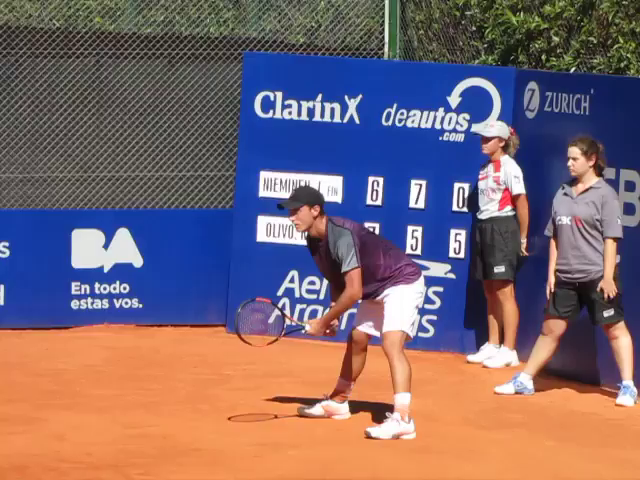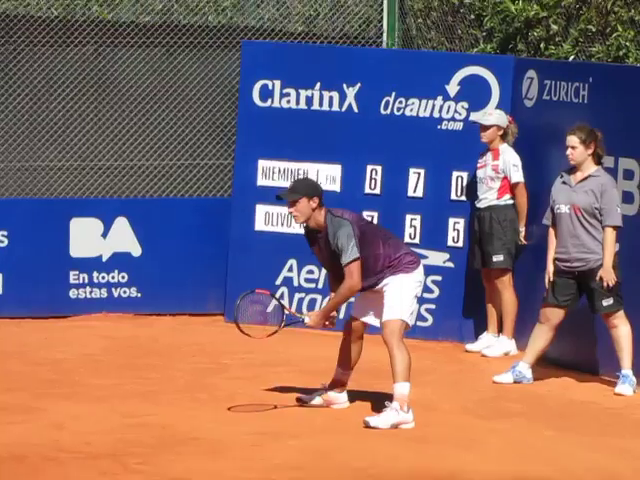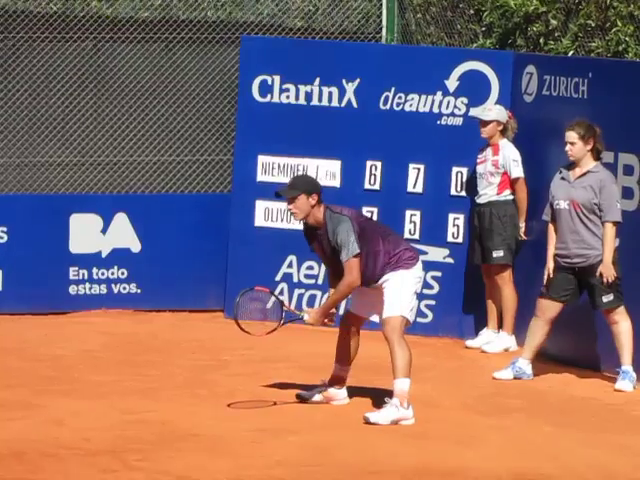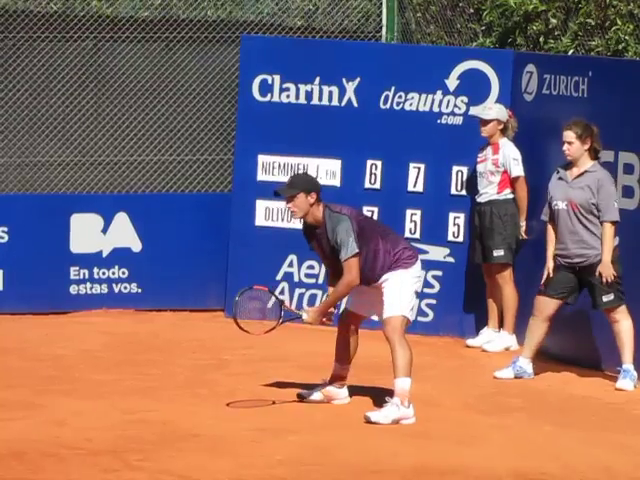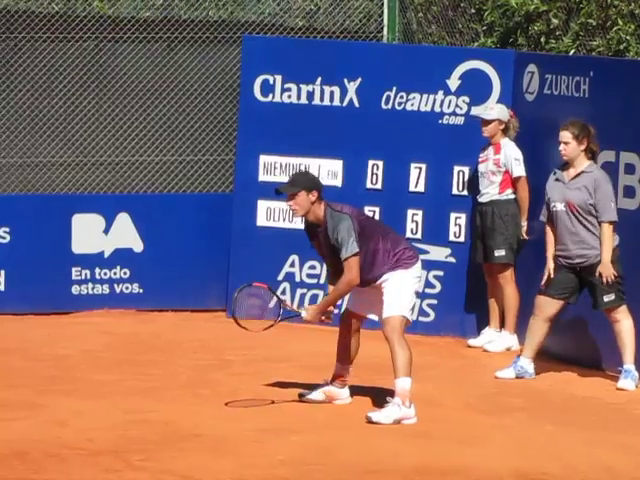
dt=0.1s
person 1, frame 1
left shoulder: (605, 194)
right shoulder: (562, 194)
left elbow: (611, 238)
left wrist: (608, 277)
right wrist: (551, 272)
left hip: (597, 276)
right hip: (565, 276)
left knee: (615, 328)
right knee: (551, 329)
left ankle: (628, 387)
right ankle: (524, 380)
person 1, frame 2
left shoulder: (604, 183)
right shoulder: (560, 182)
left elbow: (611, 227)
left wrist: (608, 265)
right wrist: (550, 261)
left hip: (596, 265)
right hip: (564, 265)
left knee: (614, 317)
right knee: (548, 318)
left ankle: (627, 376)
right ankle: (523, 369)
person 1, frame 3
left shoulder: (603, 178)
right shoulder: (559, 178)
left elbow: (610, 222)
left wrist: (607, 260)
right wrist: (550, 257)
left hip: (596, 260)
right hip: (564, 261)
left knee: (615, 313)
right knee: (544, 310)
left ankle: (627, 372)
right ankle: (523, 365)
person 1, frame 4
left shoulder: (600, 178)
right shoulder: (557, 178)
left elbow: (608, 222)
left wrist: (606, 260)
right wrist: (549, 257)
left hip: (596, 260)
right hip: (564, 260)
left knee: (616, 312)
right knee: (541, 308)
right ankle: (523, 364)
person 1, frame 5
left shoulder: (597, 178)
right shoulder: (554, 179)
left elbow: (607, 222)
right elbow: (550, 222)
left wrist: (605, 260)
right wrist: (550, 258)
left hip: (597, 258)
right hip: (565, 260)
left knee: (617, 312)
right knee: (542, 308)
right ankle: (524, 364)
person 2, frame 1
left shoulder: (342, 235)
right shoulder: (314, 241)
left elbow: (353, 291)
right elbow: (337, 281)
left wrist: (323, 321)
right wrist: (332, 317)
left hip: (403, 283)
right hip: (376, 289)
left knee: (391, 344)
right knee: (356, 340)
left ankle: (402, 419)
right ankle: (338, 402)
person 2, frame 2
left shoulder: (342, 226)
right shoulder: (312, 232)
left elbow: (353, 282)
right elbow: (335, 272)
left wrist: (323, 313)
right wrist: (331, 309)
left hip: (402, 272)
right hip: (375, 278)
left knee: (391, 333)
right knee: (353, 328)
left ankle: (402, 409)
right ankle: (336, 391)
person 2, frame 3
left shoulder: (341, 223)
right shoulder: (311, 230)
left elbow: (352, 279)
right elbow: (335, 268)
left wrist: (322, 311)
right wrist: (329, 305)
left hip: (402, 268)
right hip: (373, 274)
left knee: (392, 329)
right knee: (348, 324)
left ankle: (401, 405)
right ankle: (336, 387)
person 2, frame 4
left shoulder: (340, 222)
right shoulder: (311, 229)
left elbow: (351, 278)
right elbow: (334, 266)
left wrist: (321, 309)
right wrist: (328, 304)
left hip: (401, 268)
right hip: (372, 273)
left knee: (393, 329)
right knee: (347, 322)
left ankle: (402, 404)
right ankle: (337, 386)
person 2, frame 5
left shoulder: (341, 220)
right shoulder: (311, 226)
left elbow: (351, 277)
right elbow: (335, 266)
left wrist: (319, 308)
right wrist: (329, 303)
left hip: (400, 267)
right hip: (372, 273)
left knee: (392, 328)
right knee: (348, 322)
left ankle: (403, 404)
right ankle: (338, 386)
person 3, frame 1
left shoulder: (509, 167)
right shoulder: (485, 168)
left elbow: (522, 204)
right elbow: (484, 201)
left wrist: (522, 239)
right wrist: (483, 229)
left hip: (503, 229)
right hip: (484, 228)
left knee: (504, 292)
right knee: (490, 292)
left ankle: (509, 351)
right ankle: (492, 345)
person 3, frame 2
left shoulder: (508, 155)
right shoulder: (484, 157)
left elbow: (520, 192)
right elbow: (483, 189)
left wrist: (521, 227)
right wrist: (481, 217)
left hip: (501, 217)
right hip: (482, 217)
left knee: (502, 281)
right knee: (488, 280)
left ankle: (507, 340)
right ankle: (491, 334)
person 3, frame 3
left shoulder: (507, 150)
right shoulder: (484, 152)
left elbow: (520, 188)
right elbow: (482, 185)
left wrist: (521, 223)
right wrist: (481, 212)
left hip: (501, 213)
right hip: (482, 213)
left knee: (503, 277)
right knee: (488, 276)
left ankle: (507, 336)
right ankle: (491, 330)
person 3, frame 4
left shoulder: (507, 149)
right shoulder: (484, 151)
left elbow: (520, 187)
right elbow: (483, 184)
left wrist: (521, 221)
right wrist: (481, 211)
left hip: (502, 212)
right hip: (482, 211)
left knee: (503, 276)
right knee: (489, 275)
left ankle: (508, 335)
right ankle: (492, 329)
person 3, frame 5
left shoulder: (509, 149)
right shoulder: (485, 151)
left elbow: (522, 187)
right elbow: (484, 184)
left wrist: (522, 221)
right wrist: (483, 213)
left hip: (502, 212)
right hip: (484, 211)
left knee: (504, 276)
right knee: (490, 275)
left ankle: (510, 335)
right ankle: (493, 330)
